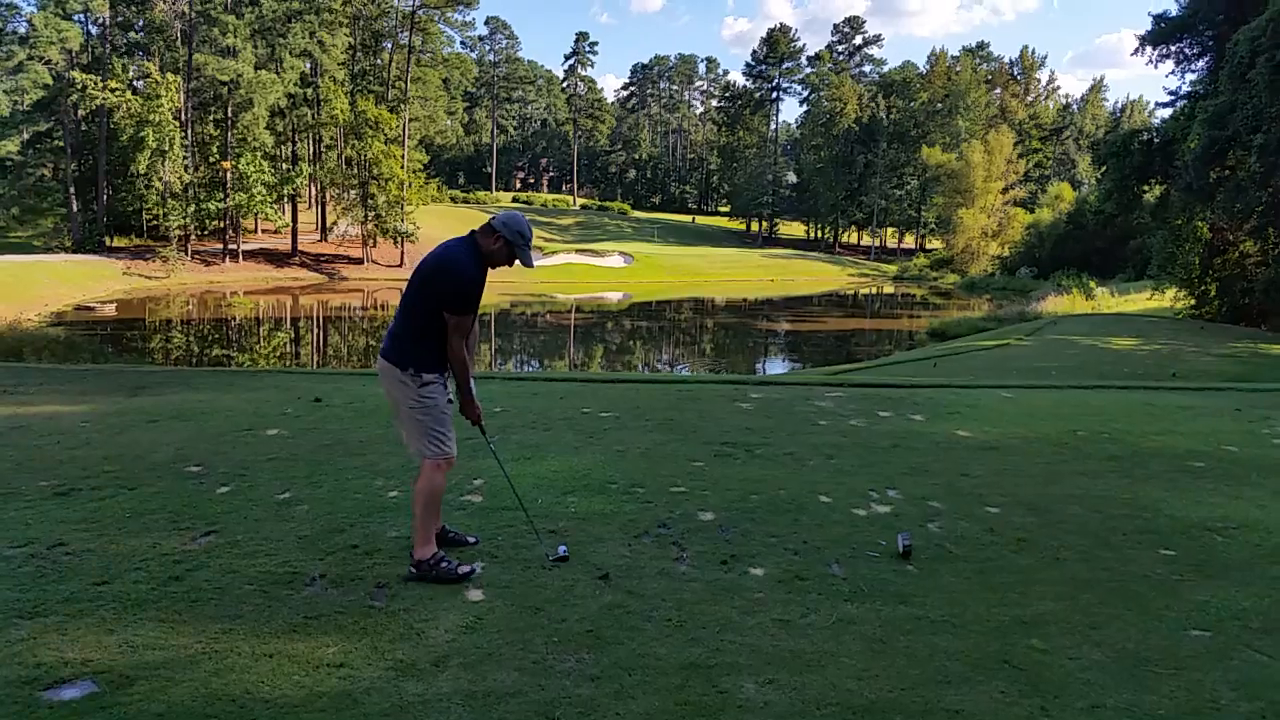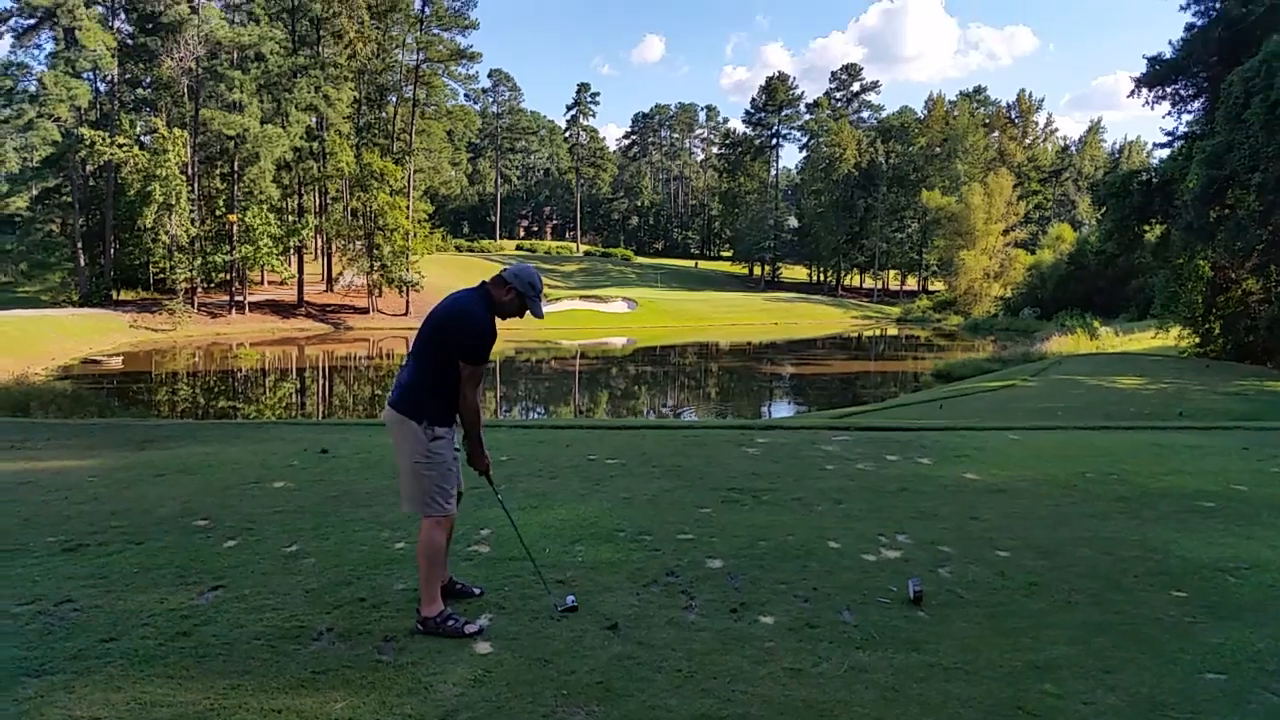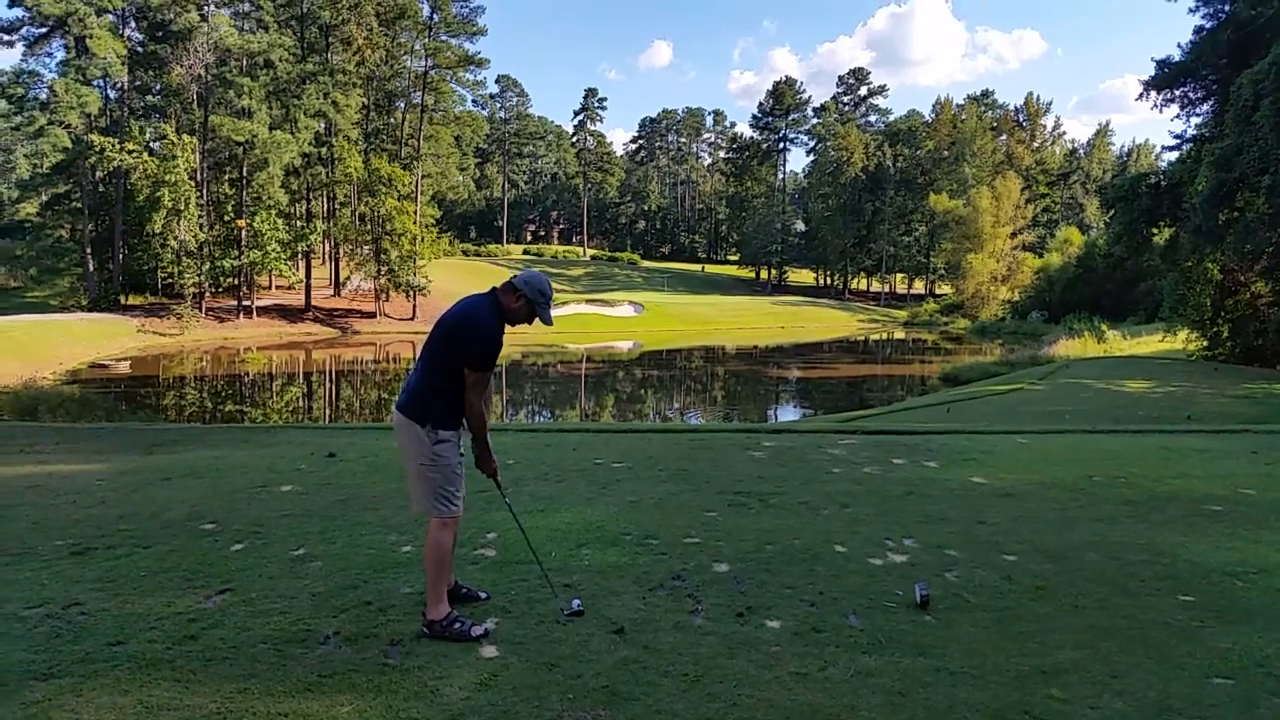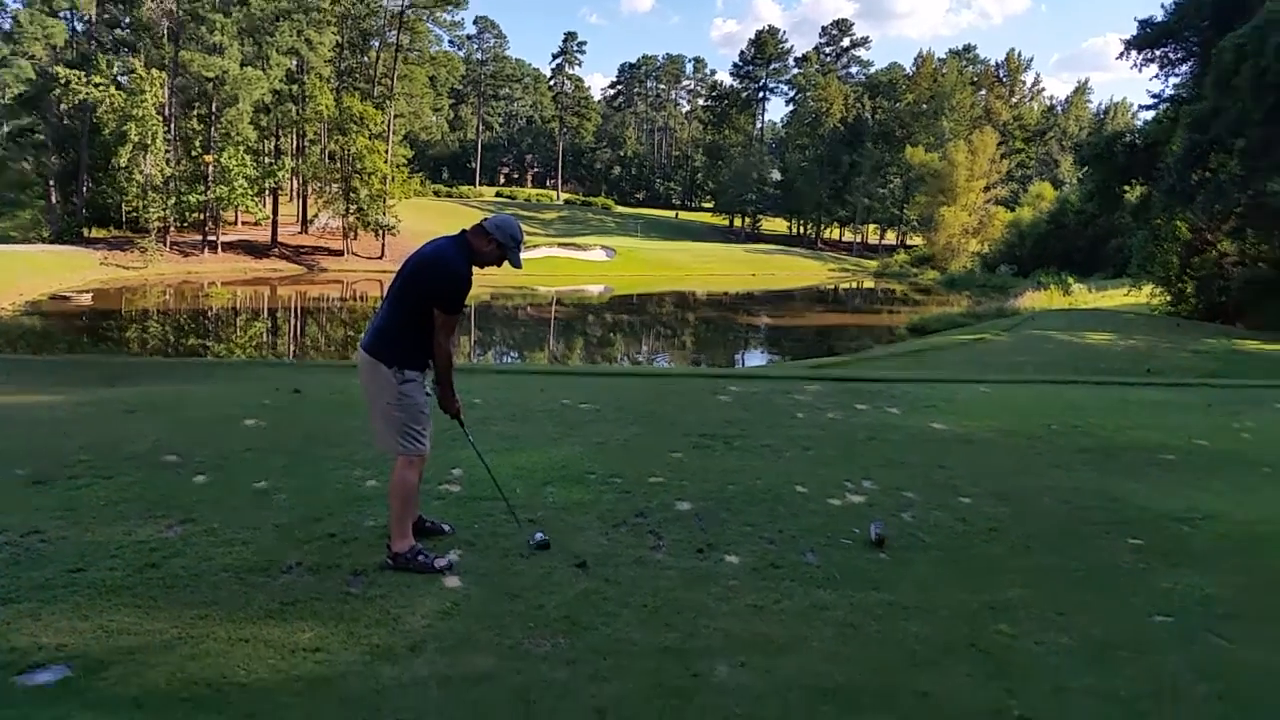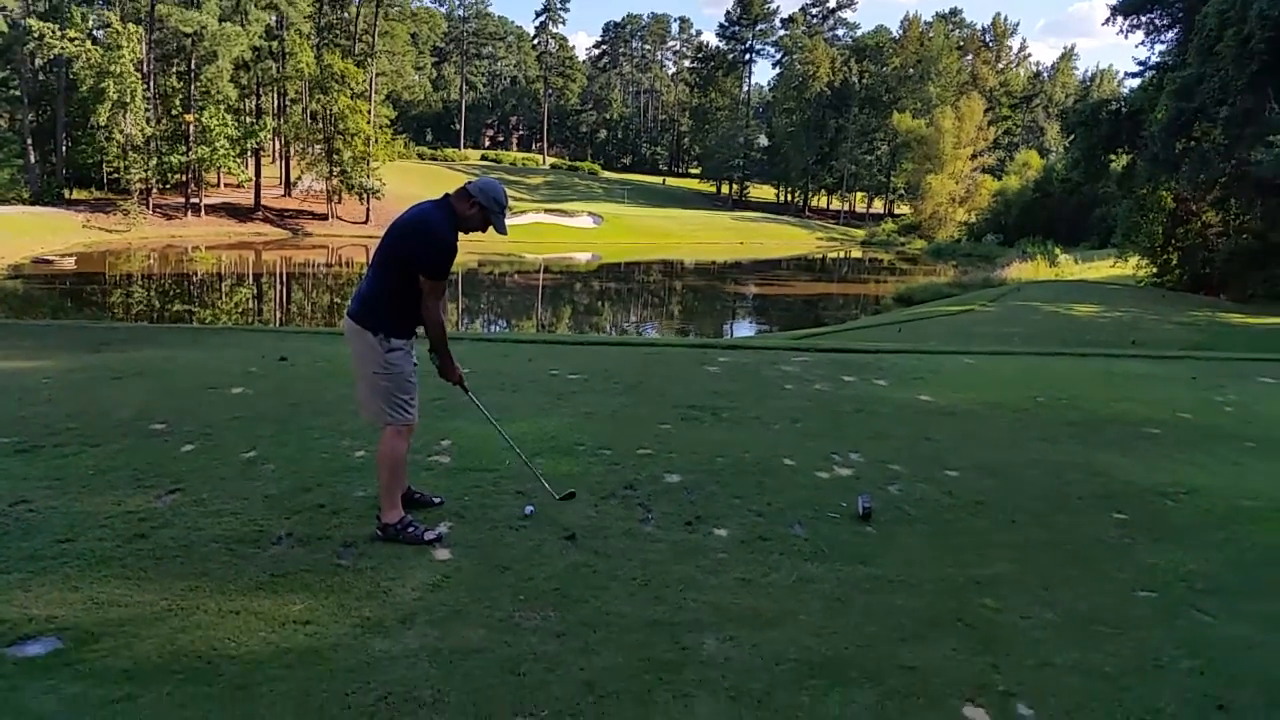
dt=0.3s
person 1, frame 1
left shoulder: (464, 255)
right shoulder: (462, 268)
left elbow: (467, 329)
right elbow: (456, 341)
left wrist: (468, 383)
right wrist: (467, 398)
left hip: (420, 363)
right hip: (412, 368)
left knee: (438, 452)
right knee: (439, 457)
left ankle: (433, 528)
right ankle: (424, 555)
person 1, frame 2
left shoulder: (471, 304)
right shoulder: (476, 320)
left elbow: (470, 383)
right elbow: (468, 390)
left wrist: (473, 440)
right wrist: (477, 448)
left hip: (423, 413)
right hip: (420, 419)
left knee: (447, 501)
right knee: (437, 513)
left ankle: (440, 580)
right ankle: (431, 611)
person 1, frame 3
left shoulder: (480, 309)
right shoulder: (484, 326)
left elbow: (480, 387)
right elbow: (473, 396)
left wrist: (483, 439)
right wrist: (484, 452)
left hip: (429, 416)
right hip: (427, 422)
left knee: (449, 509)
right knee: (445, 516)
left ankle: (445, 583)
right ankle: (437, 613)
person 1, frame 4
left shoulder: (449, 251)
right shoulder: (453, 268)
left elbow: (440, 331)
right elbow: (441, 339)
left wrist: (444, 384)
right wrist: (447, 393)
left hip: (392, 355)
right hip: (393, 362)
left knee: (414, 446)
right knee: (411, 453)
left ankle: (409, 518)
right ankle: (401, 546)
person 1, frame 5
left shoulder: (433, 215)
right shoulder: (439, 232)
left elbow: (430, 297)
right elbow: (430, 304)
left wrist: (438, 351)
right wrist: (445, 360)
left hip: (381, 324)
right hip: (379, 331)
left knee: (401, 417)
right knee: (398, 422)
left ankle: (398, 490)
right ankle: (390, 518)
